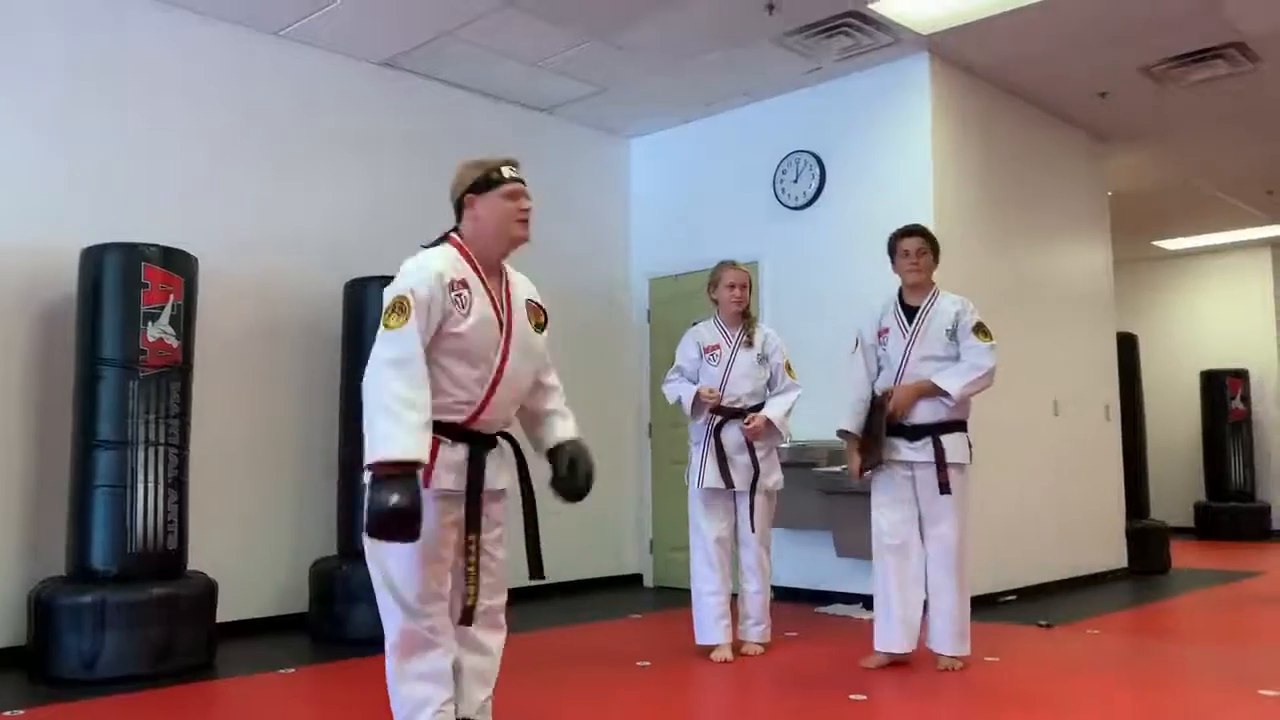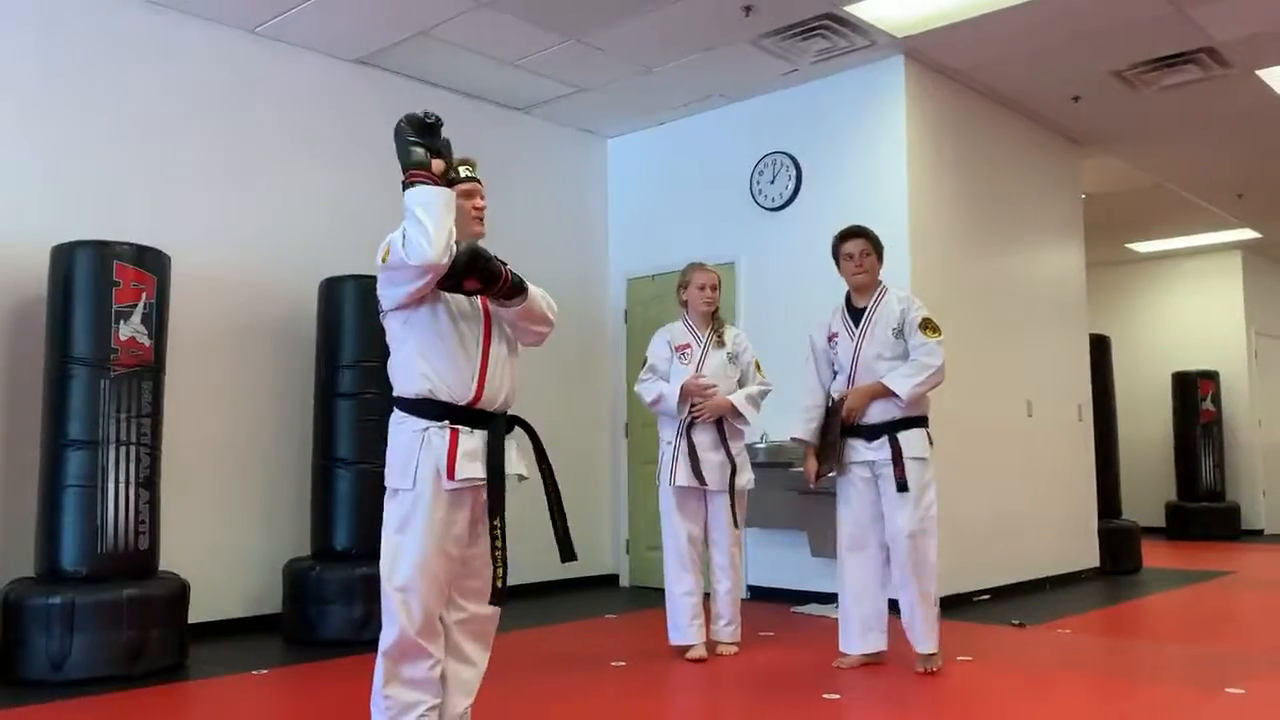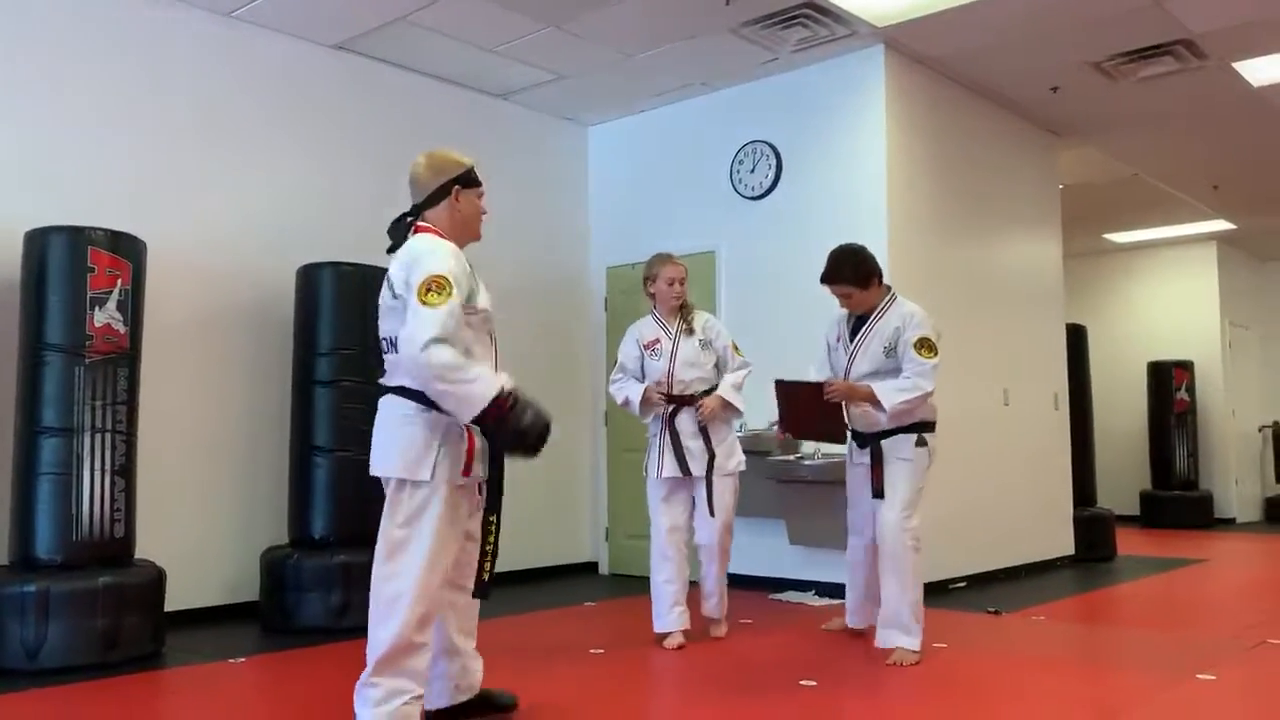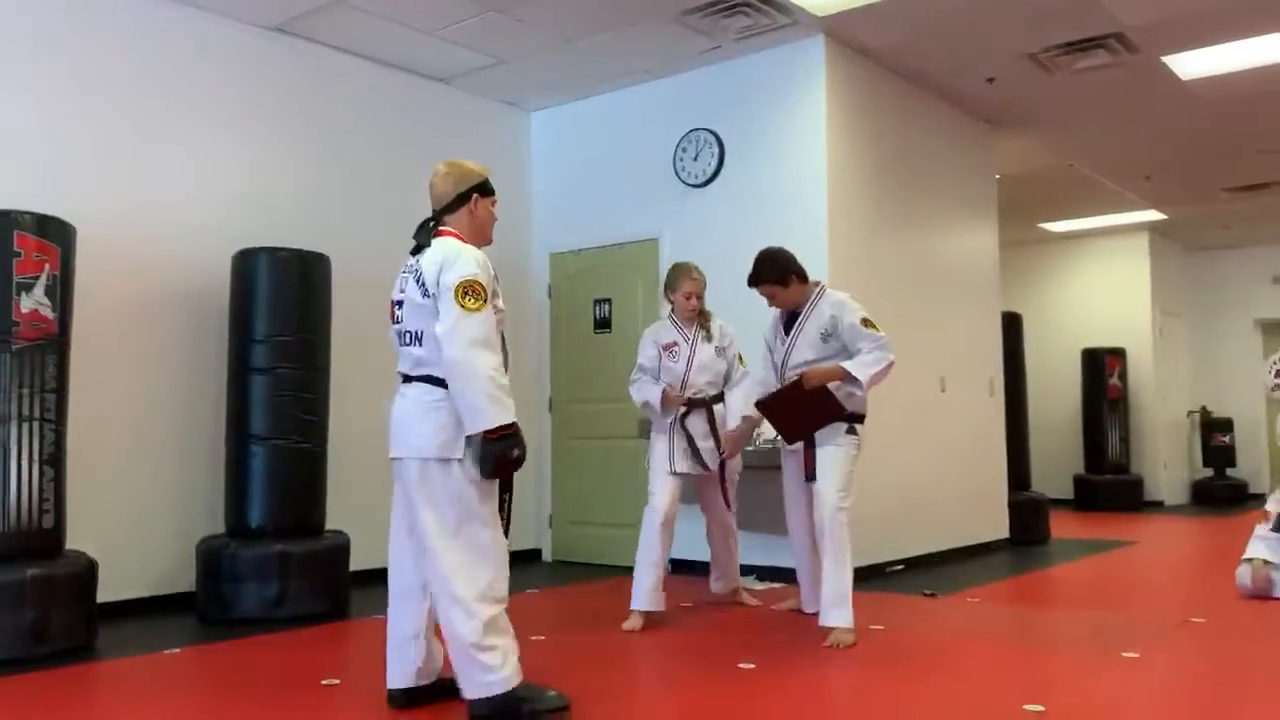
dt=0.7s
person 1, frame 1
left shoulder: (522, 289)
right shoulder: (429, 273)
left elbow: (539, 381)
right elbow: (393, 369)
left wrist: (567, 443)
right wrist: (394, 471)
left hip: (487, 465)
right hip: (422, 465)
left knee: (485, 605)
right knee: (420, 609)
person 1, frame 2
left shoulder: (484, 272)
right shoulder: (400, 258)
left elbow: (541, 323)
right elbow: (429, 256)
left wrist: (499, 280)
right wrist: (423, 173)
left hip: (489, 450)
right hip: (430, 449)
left knee: (475, 601)
right knee: (418, 599)
person 1, frame 3
left shoulder: (432, 258)
right shoulder: (434, 255)
right elbow: (430, 351)
left wrist: (504, 395)
right wrist: (496, 408)
left hip: (444, 437)
right hip: (429, 438)
left knee: (455, 575)
right knee: (414, 582)
person 1, frame 4
left shoulder: (419, 262)
right shoulder: (464, 259)
right elbow: (468, 355)
right wrist: (494, 429)
left hip: (414, 415)
right hip: (446, 421)
left knee: (419, 552)
right knee: (471, 555)
person 2, frame 1
left shoulder: (958, 310)
right shoulder: (879, 321)
left elbow: (981, 368)
right elbow: (861, 385)
left wrist: (919, 388)
right wrist: (853, 442)
left hip: (942, 443)
right hip: (891, 445)
left knee: (945, 541)
right knee: (892, 541)
left ankle: (949, 644)
right ankle: (893, 642)
person 2, frame 2
left shoulder: (906, 307)
right shoulder: (830, 325)
left elbow: (930, 366)
right elbow: (817, 390)
left wrist: (871, 389)
right wrist: (811, 448)
left hip: (902, 440)
right hip: (853, 445)
left knee: (911, 537)
right knee: (857, 542)
left ankle: (924, 644)
right ankle: (865, 642)
person 2, frame 3
left shoulder: (910, 318)
right shoulder: (841, 325)
left elbow: (921, 384)
right elbow: (835, 380)
left wrist: (863, 392)
left hip: (904, 442)
right hip: (862, 443)
left knee: (895, 531)
right knee: (861, 533)
left ankle: (905, 637)
right ankle: (861, 615)
person 2, frame 4
left shoulder: (839, 307)
right shoulder: (779, 323)
left elbow: (881, 355)
right elbow: (769, 379)
left wrist: (832, 372)
right wrist: (748, 422)
left hip: (835, 428)
left knee: (829, 511)
right knee: (799, 514)
left ankle: (839, 618)
right ankle: (812, 595)
person 3, frame 1
left shoulder: (766, 338)
right shoulder: (697, 336)
left elbow: (787, 389)
right elbow: (674, 381)
left wrist: (767, 418)
right wrist: (695, 395)
left hip: (755, 449)
right hip: (711, 448)
left knee: (755, 543)
right knee: (711, 544)
left ankle: (753, 631)
right ankle: (718, 636)
person 3, frame 2
left shoulder: (735, 339)
right shoulder: (667, 337)
left elbow: (759, 387)
right elbow: (646, 386)
left wrist: (729, 404)
right wrist: (683, 391)
left hip: (725, 447)
right hip: (681, 449)
left knee: (726, 544)
right knee: (683, 544)
left ankle: (726, 631)
right ankle: (691, 635)
person 3, frame 3
left shoulder: (706, 324)
right shoulder: (639, 333)
left elbow: (739, 368)
right elbow: (619, 382)
left wrist: (721, 398)
right wrist: (642, 395)
left hip: (712, 433)
right hip: (666, 438)
left knee: (715, 529)
right knee: (668, 531)
left ankle: (715, 610)
right ankle: (673, 622)
person 3, frame 4
left shoulder: (719, 331)
right shoulder: (656, 335)
left elbow: (738, 382)
right elbow: (639, 383)
left wrist: (735, 428)
right wrist: (661, 397)
left hip: (714, 429)
right hip: (671, 432)
left knee: (722, 512)
right knee: (660, 509)
left ankle: (728, 584)
right ankle: (642, 604)
